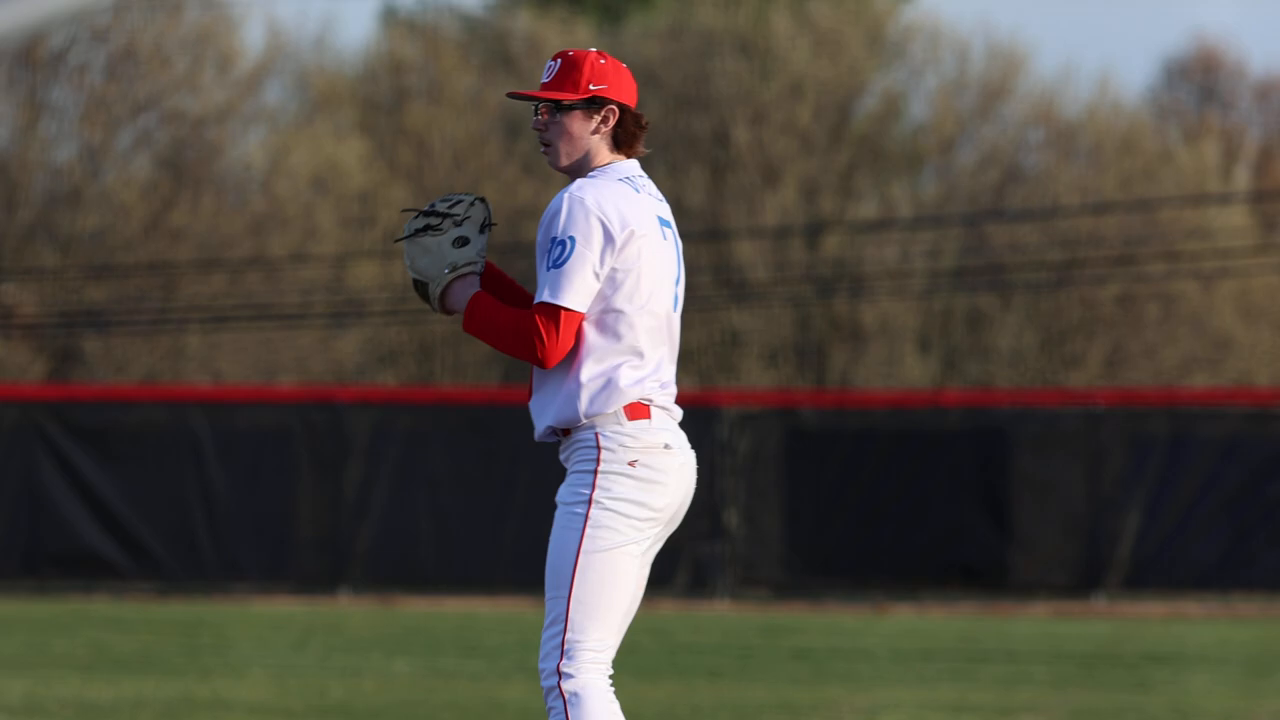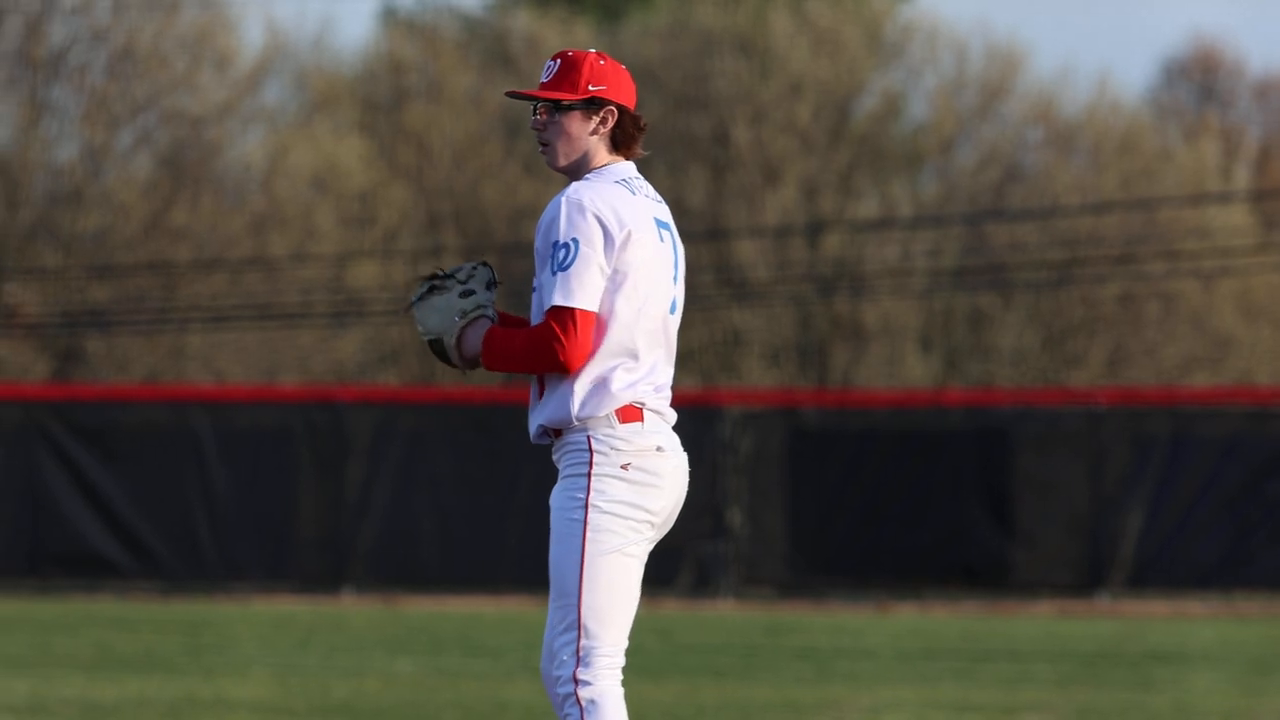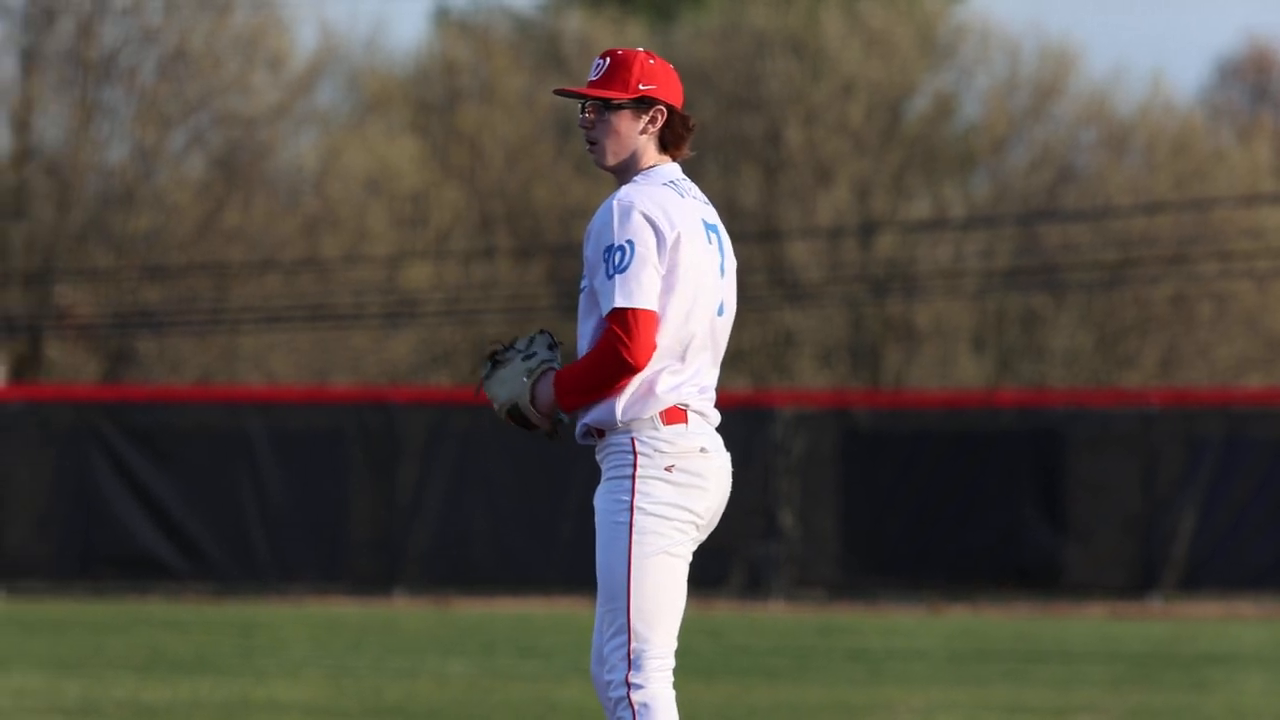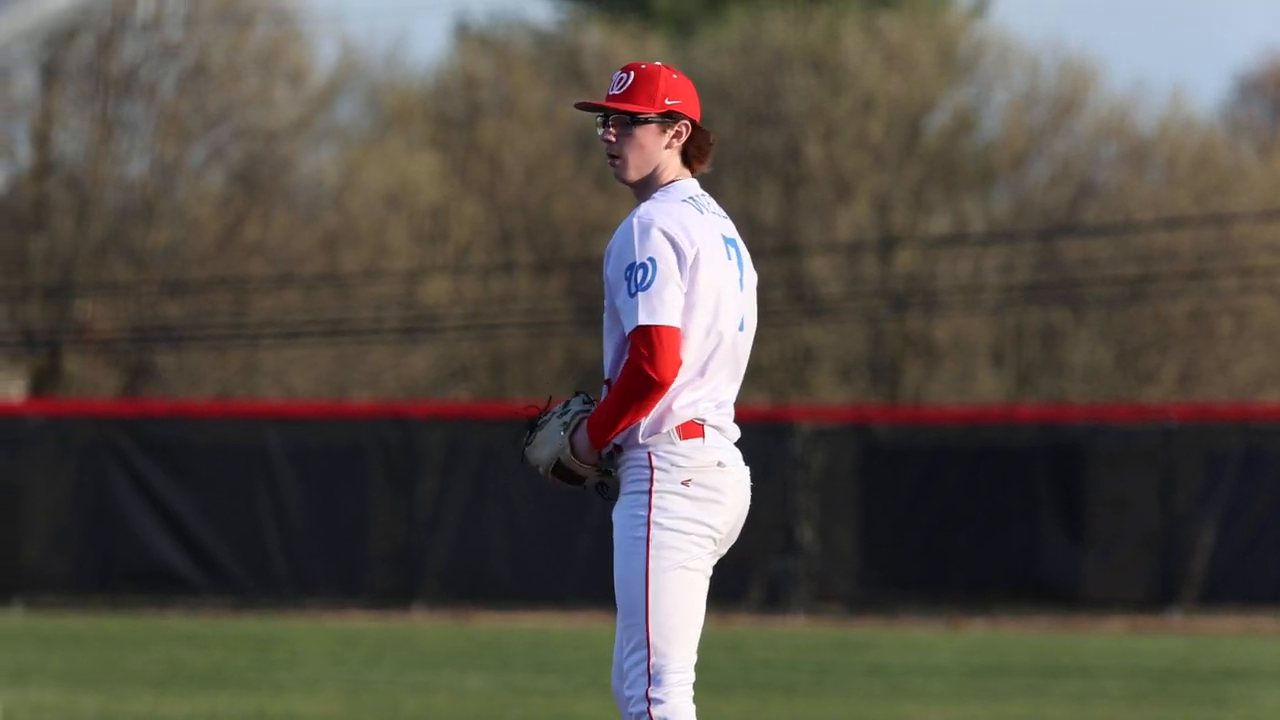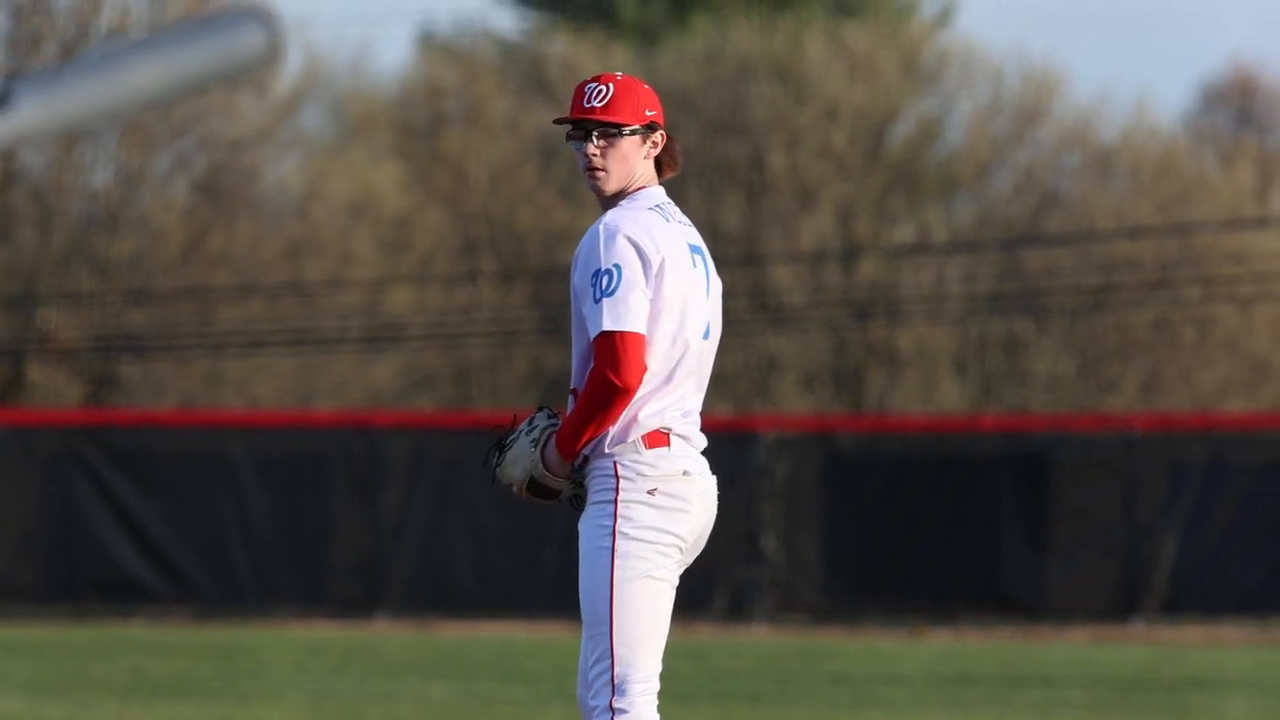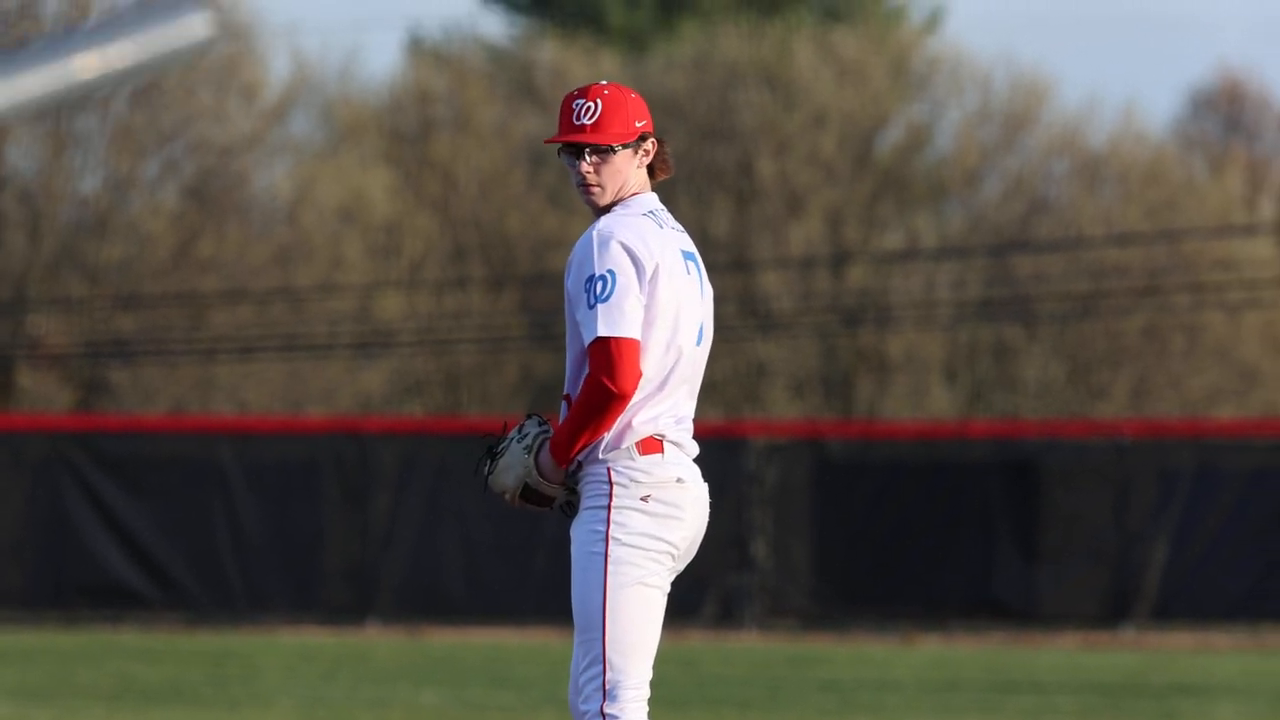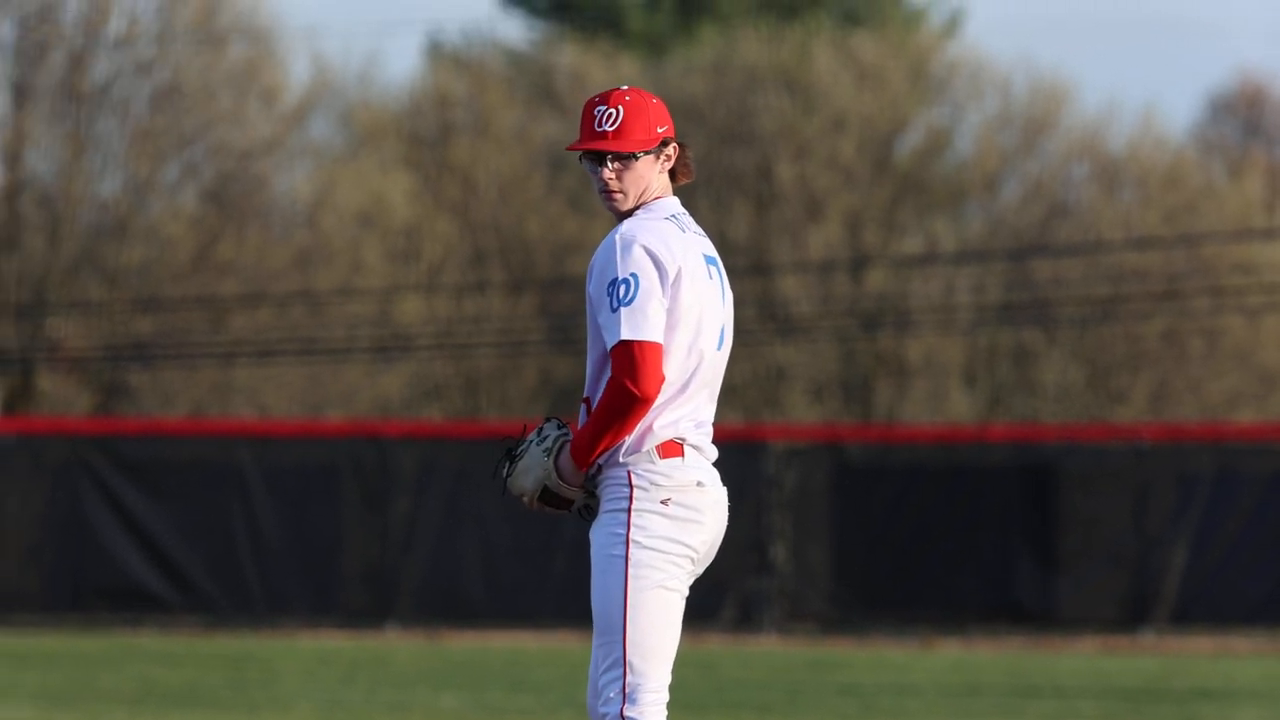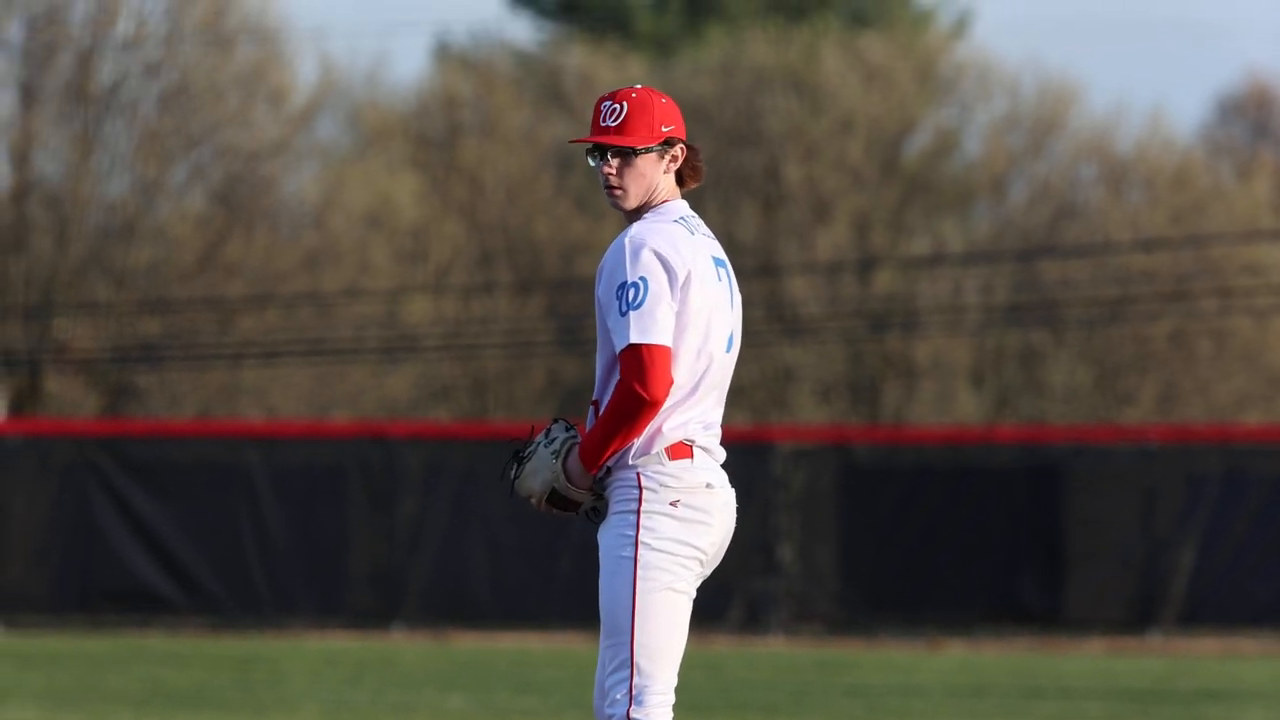
dt=0.2s
person 1, frame 1
left shoulder: (583, 202)
right shoulder: (648, 202)
left elbow: (547, 341)
left wrist: (468, 309)
right wrist: (485, 278)
left hip: (616, 455)
right hip: (657, 449)
right knee: (573, 663)
person 1, frame 2
left shoulder: (581, 204)
right shoulder: (649, 206)
left elbow: (565, 345)
left wrist: (483, 344)
right wrist: (505, 328)
left hip: (607, 455)
right hip: (651, 448)
right knee: (569, 664)
person 1, frame 3
left shoulder: (631, 207)
right shoulder: (698, 210)
left elbow: (629, 346)
left wrist: (556, 393)
right wrist: (571, 369)
left hip: (653, 455)
right hip: (696, 449)
right knee: (618, 665)
person 1, frame 4
left shoulder: (651, 224)
right shoulder: (719, 224)
left elbow: (654, 363)
left wrist: (594, 433)
right wrist: (609, 424)
left hip: (669, 471)
right hip: (717, 463)
person 1, frame 5
left shoulder: (616, 232)
right shoulder: (685, 233)
left elbow: (619, 370)
left wrist: (564, 446)
right wrist: (581, 441)
left hip: (636, 479)
right hip: (684, 473)
person 1, frame 6
left shoulder: (609, 239)
right shoulder: (677, 239)
left elbow: (614, 377)
left wrist: (557, 453)
right wrist: (570, 445)
left hip: (629, 486)
right hip: (676, 480)
person 1, frame 7
left shoulder: (632, 243)
right shoulder: (696, 243)
left elbow: (638, 382)
left wrist: (578, 456)
right wrist: (593, 449)
left hip: (649, 491)
right hip: (695, 485)
person 1, frame 8
left shoulder: (642, 245)
right shoulder: (705, 245)
left elbow: (647, 384)
left wrist: (586, 459)
right wrist: (597, 449)
left hip: (657, 494)
right hip: (703, 489)
